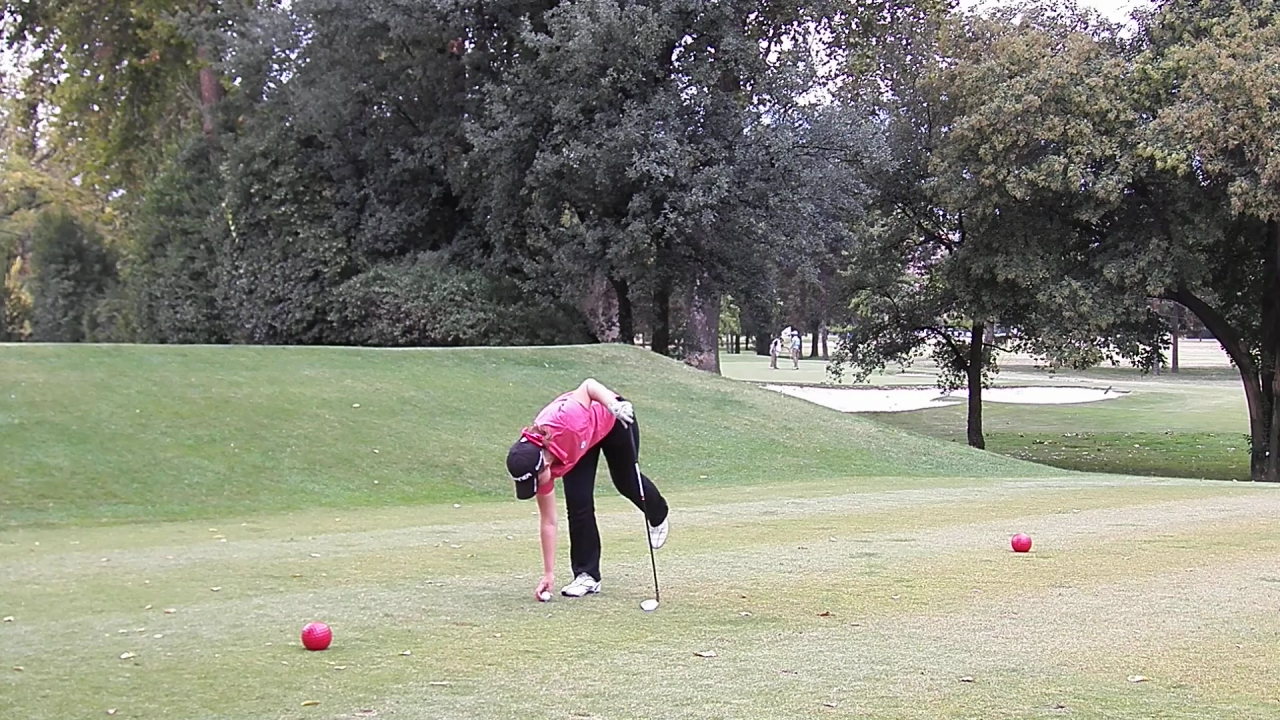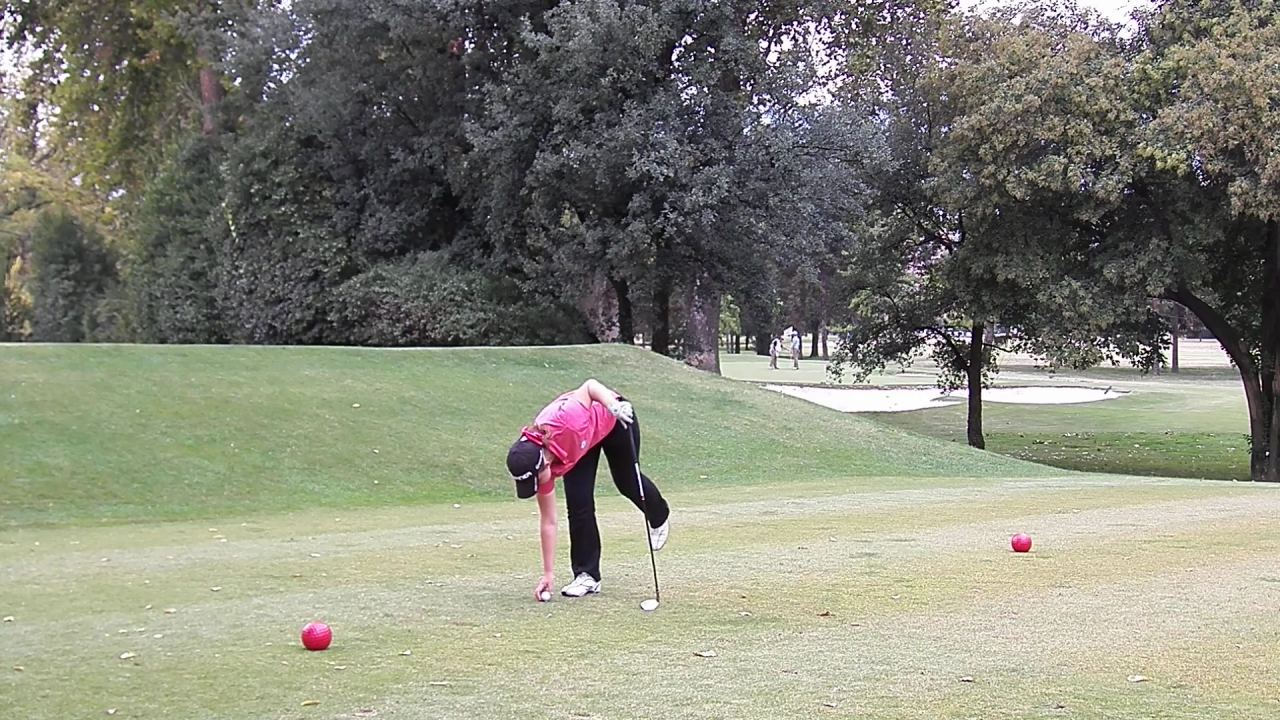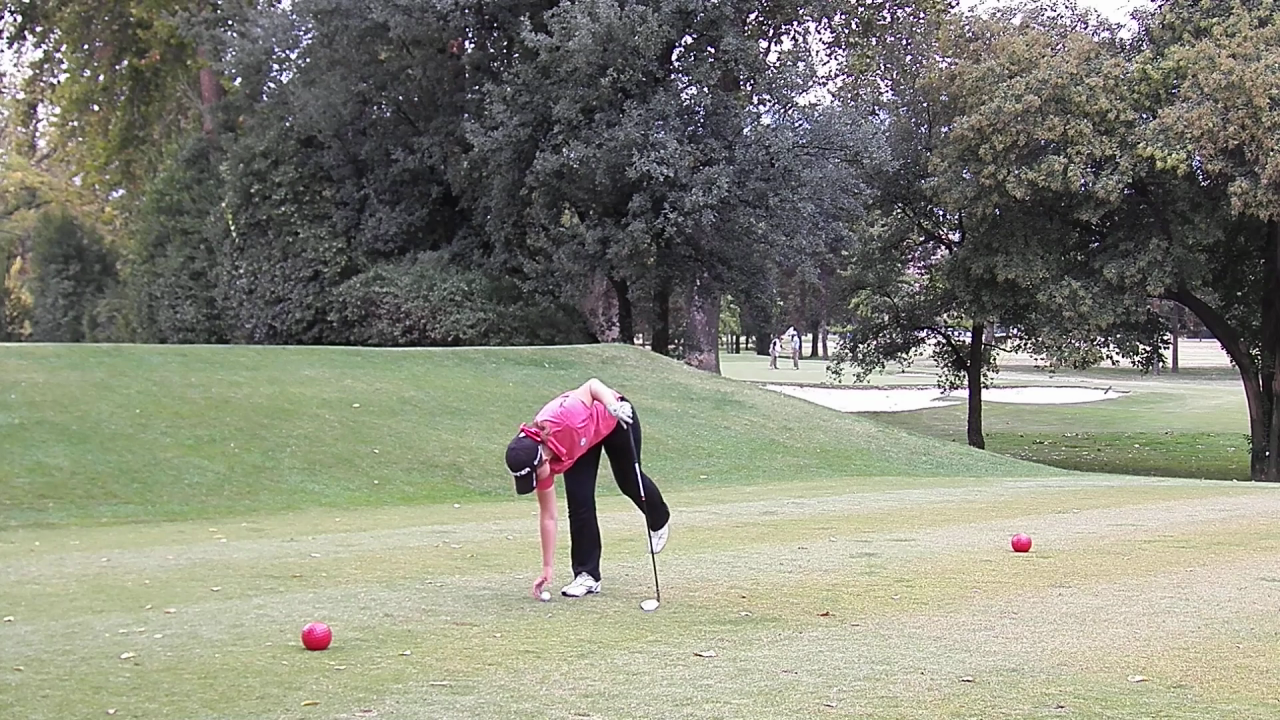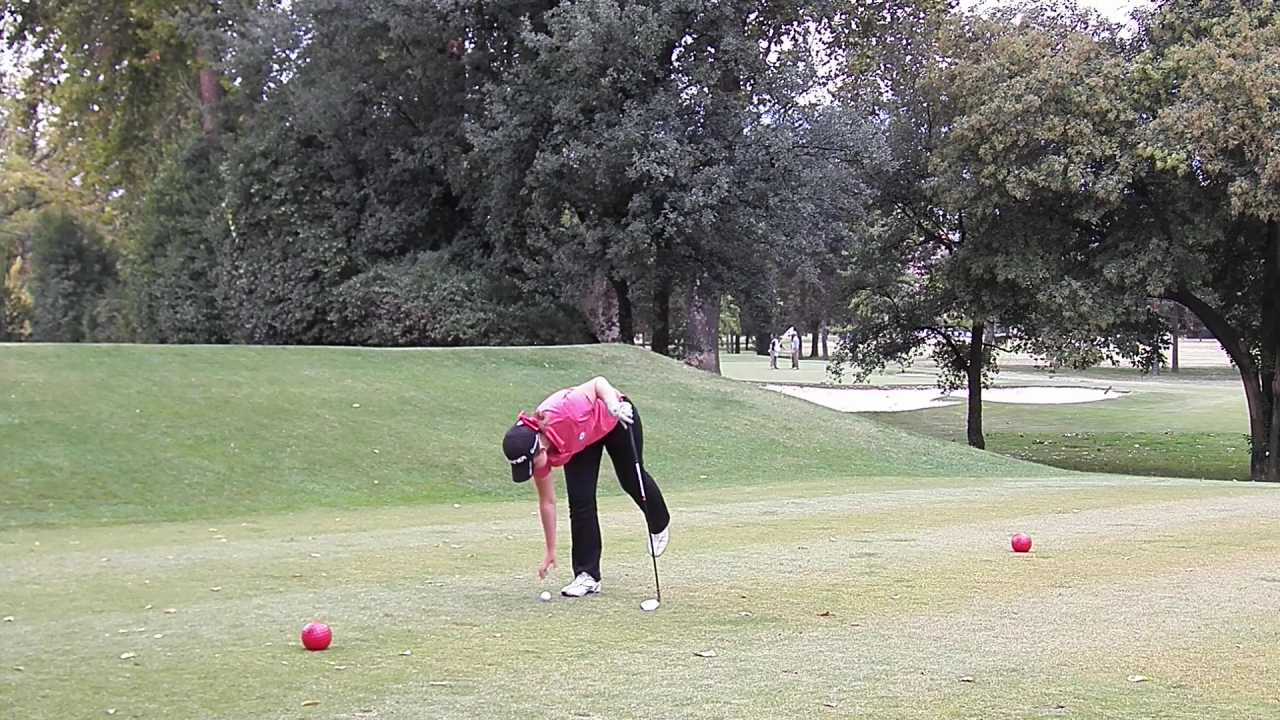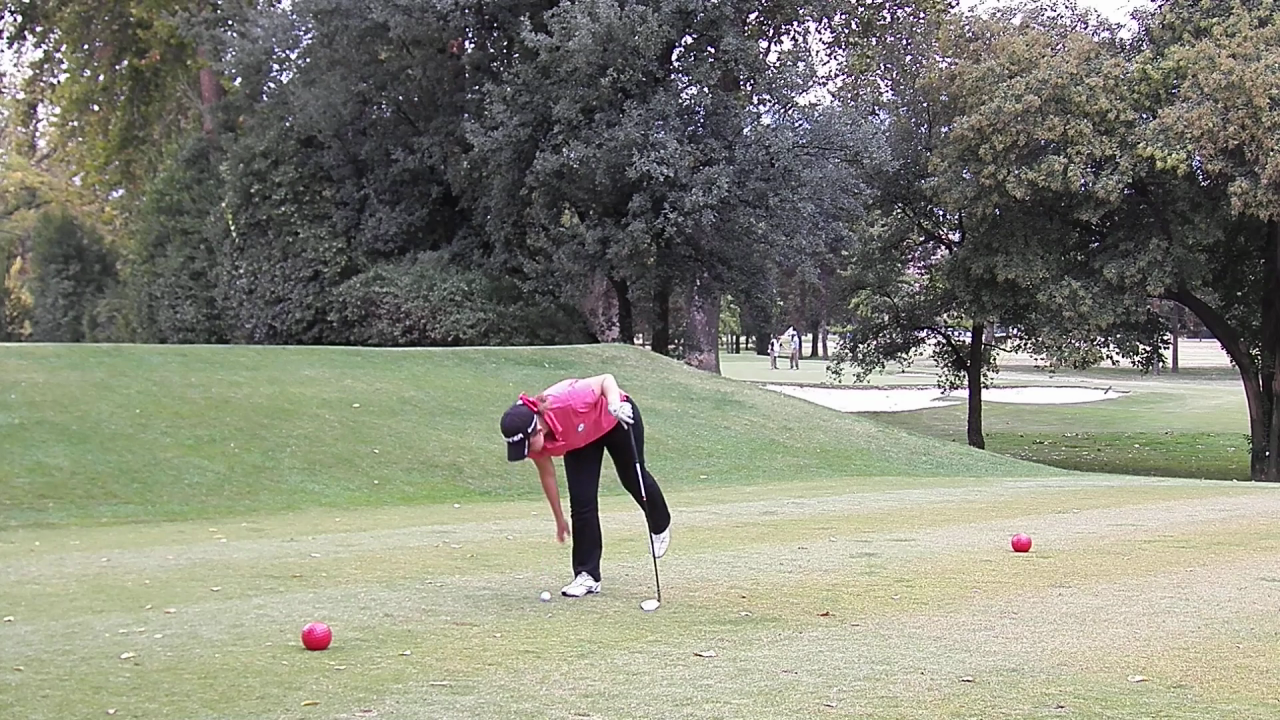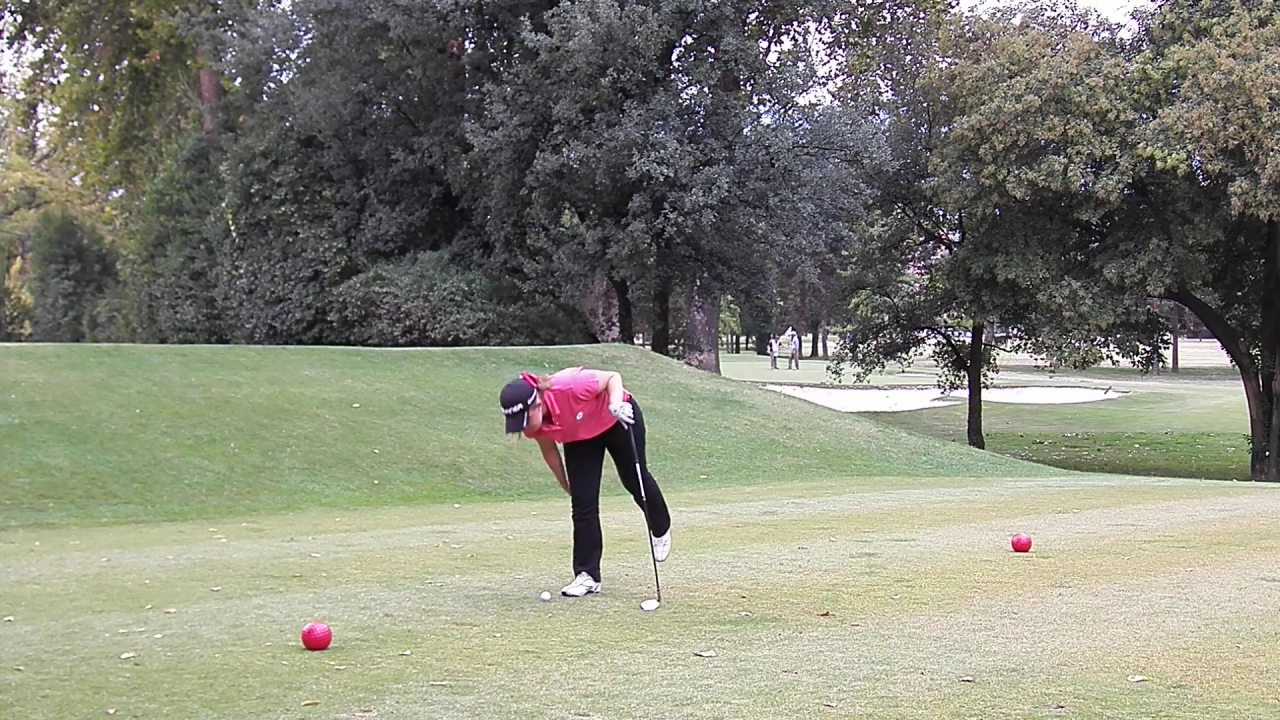
dt=0.1s
person 1, frame 1
left shoulder: (564, 424)
right shoulder: (536, 464)
left elbow: (588, 385)
right elbow: (548, 522)
left wrist: (614, 405)
right wrist: (548, 573)
left hip: (614, 421)
right hip: (579, 445)
left knee: (627, 482)
right knee: (578, 505)
left ankle: (658, 516)
right ankle: (587, 574)
person 1, frame 2
left shoulder: (564, 423)
right shoulder: (537, 465)
left elbow: (589, 385)
right elbow: (548, 522)
left wrist: (614, 405)
right wrist: (548, 572)
left hip: (615, 422)
right hip: (579, 445)
left knee: (628, 482)
right knee: (578, 505)
left ankle: (659, 517)
right ankle: (587, 574)
person 1, frame 3
left shoulder: (565, 421)
right shoulder: (538, 458)
left elbow: (592, 385)
right elbow: (548, 516)
left wrist: (613, 405)
right wrist: (547, 567)
left hip: (617, 422)
left knee: (630, 482)
right knee: (579, 503)
left ankle: (659, 522)
right ankle: (587, 573)
person 1, frame 4
left shoulder: (565, 414)
right shoulder: (537, 454)
left elbow: (598, 383)
right elbow: (548, 502)
left wrist: (614, 405)
right wrist: (550, 550)
left hip: (618, 420)
right hip: (580, 442)
left knee: (633, 480)
right knee: (580, 503)
left ankle: (659, 524)
right ankle: (587, 573)
person 1, frame 5
left shoulder: (568, 402)
right shoulder: (535, 440)
left elbow: (606, 379)
right elbow: (547, 477)
left wrist: (615, 405)
right wrist: (559, 520)
left hip: (618, 421)
left knee: (634, 479)
right knee: (582, 501)
left ankle: (660, 526)
right ankle: (587, 574)
person 1, frame 6
left shoulder: (568, 388)
right shoulder: (531, 425)
left elbow: (613, 377)
right elbow: (549, 449)
left wrist: (616, 404)
right wrist: (566, 484)
left hip: (619, 419)
right hip: (580, 439)
left knee: (636, 480)
right knee: (583, 502)
left ankle: (660, 529)
right ankle: (587, 573)
